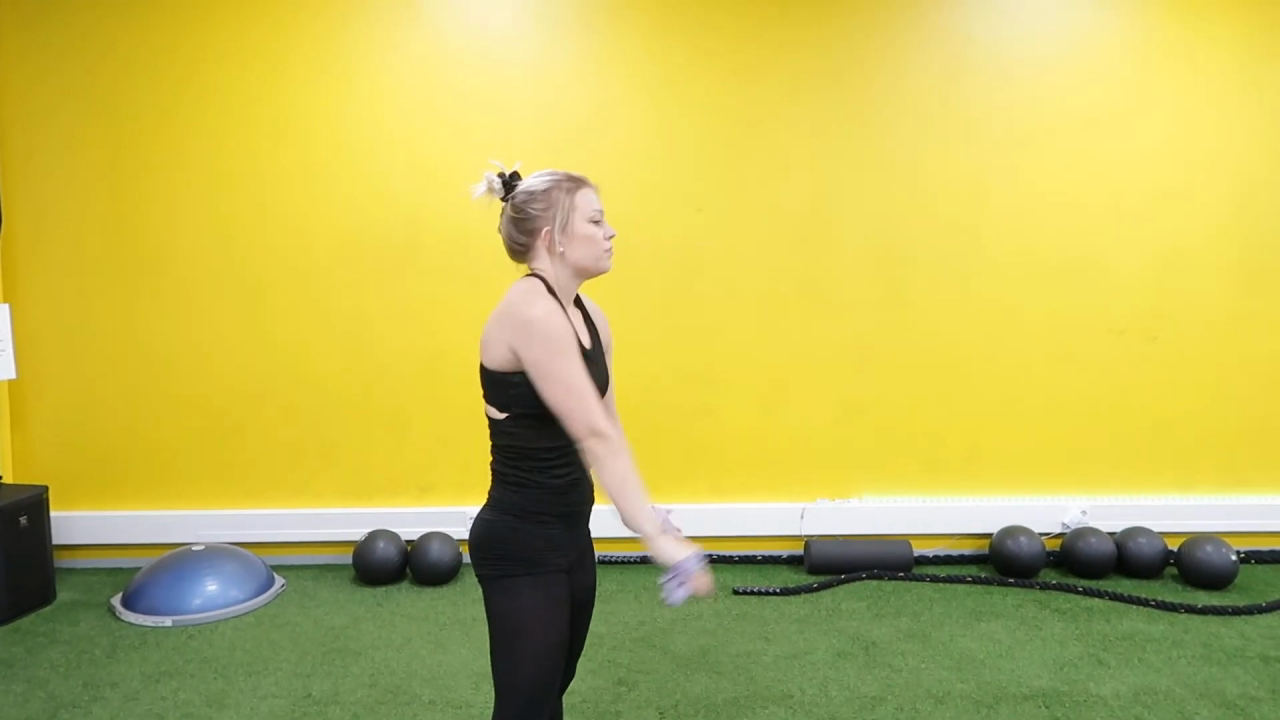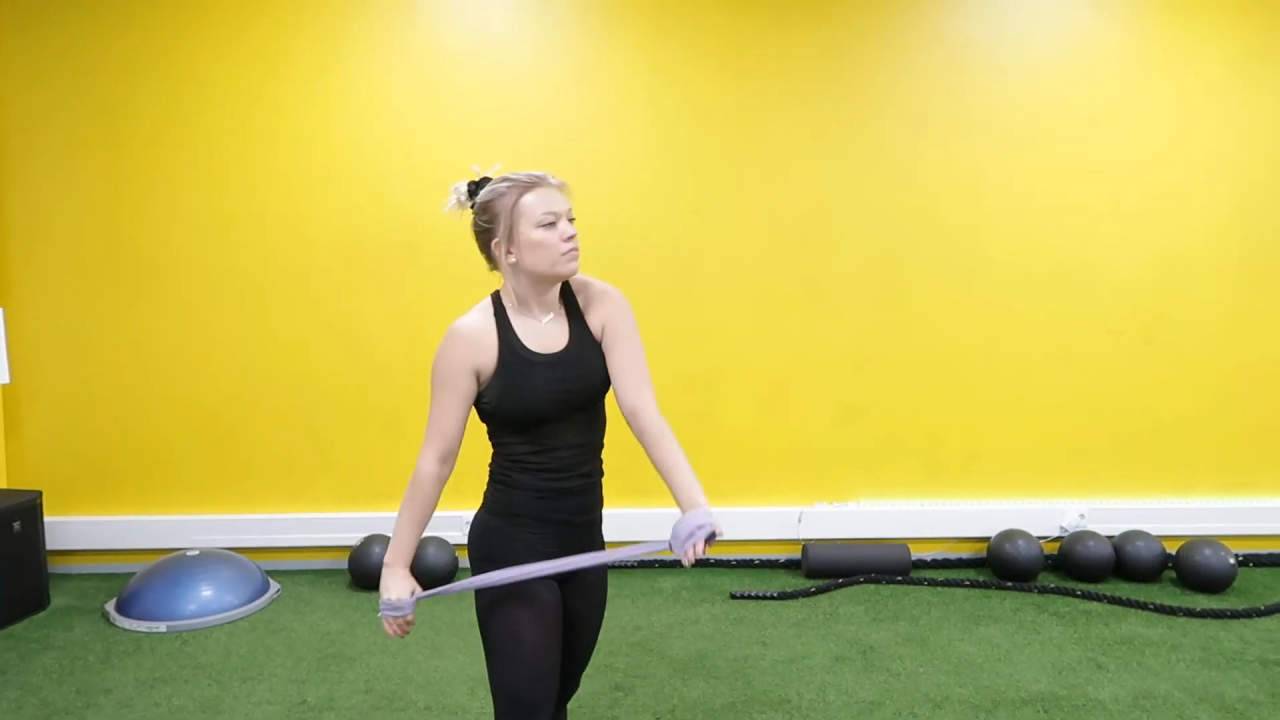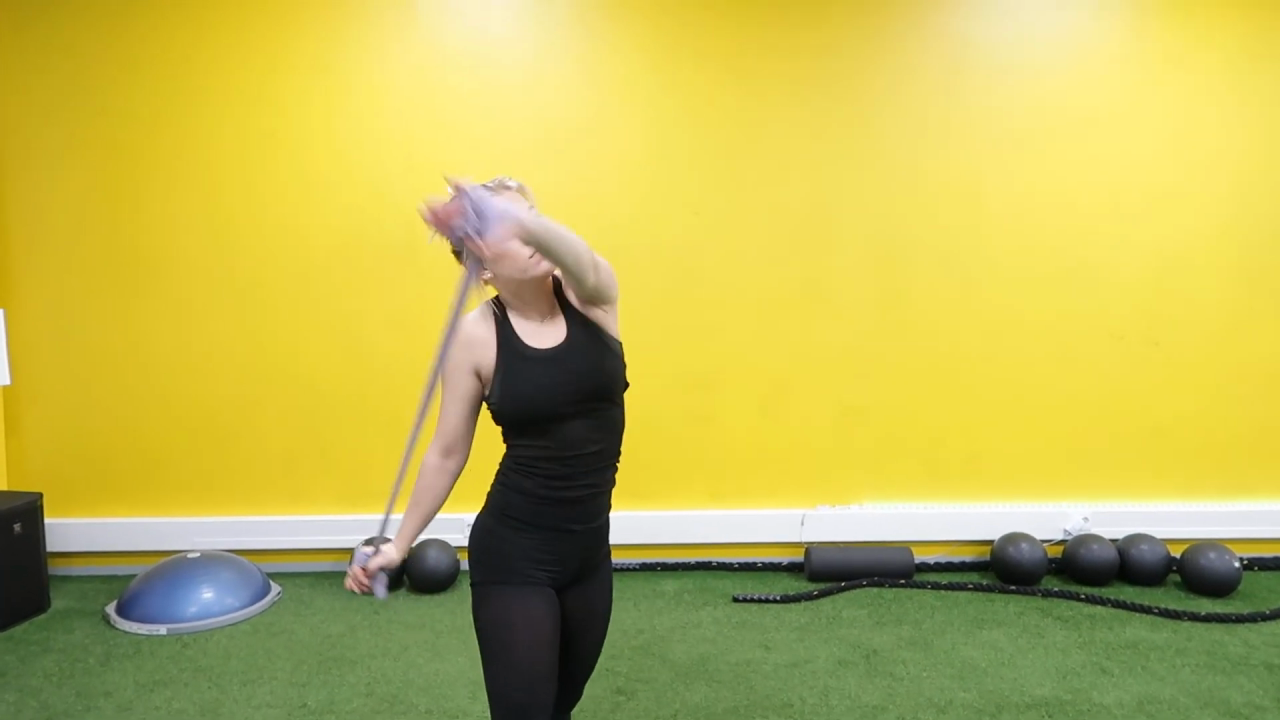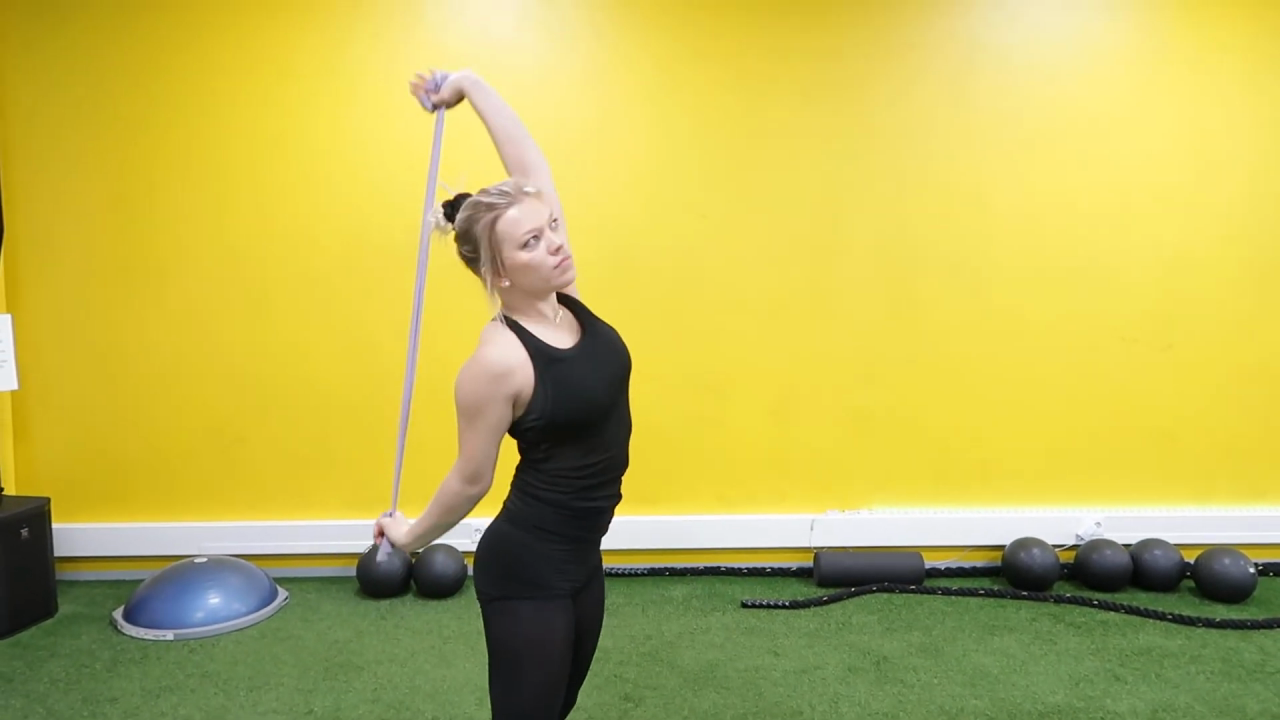
dt=0.4s
person 1, frame 1
left shoulder: (584, 311)
right shoulder: (530, 311)
right elbow: (594, 433)
left wrist: (648, 522)
right wrist: (661, 539)
left hip: (571, 534)
right hip: (519, 543)
person 1, frame 2
left shoulder: (601, 304)
right shoulder: (471, 336)
left elbow: (640, 403)
right elbow: (436, 458)
left wrist: (693, 501)
right wrist: (397, 564)
left hip: (582, 540)
right hip: (513, 549)
person 1, frame 3
left shoulder: (588, 296)
right shoulder: (476, 337)
left elbow: (574, 254)
right elbow: (446, 453)
left wrist: (529, 218)
right wrist: (398, 546)
left hip: (588, 548)
right hip: (514, 555)
person 1, frame 4
left shoulder: (562, 294)
right shoulder: (497, 361)
left elbow: (527, 175)
right elbow: (471, 479)
left wrist: (472, 84)
right wrist: (413, 536)
left hip: (578, 558)
right hip: (527, 569)
